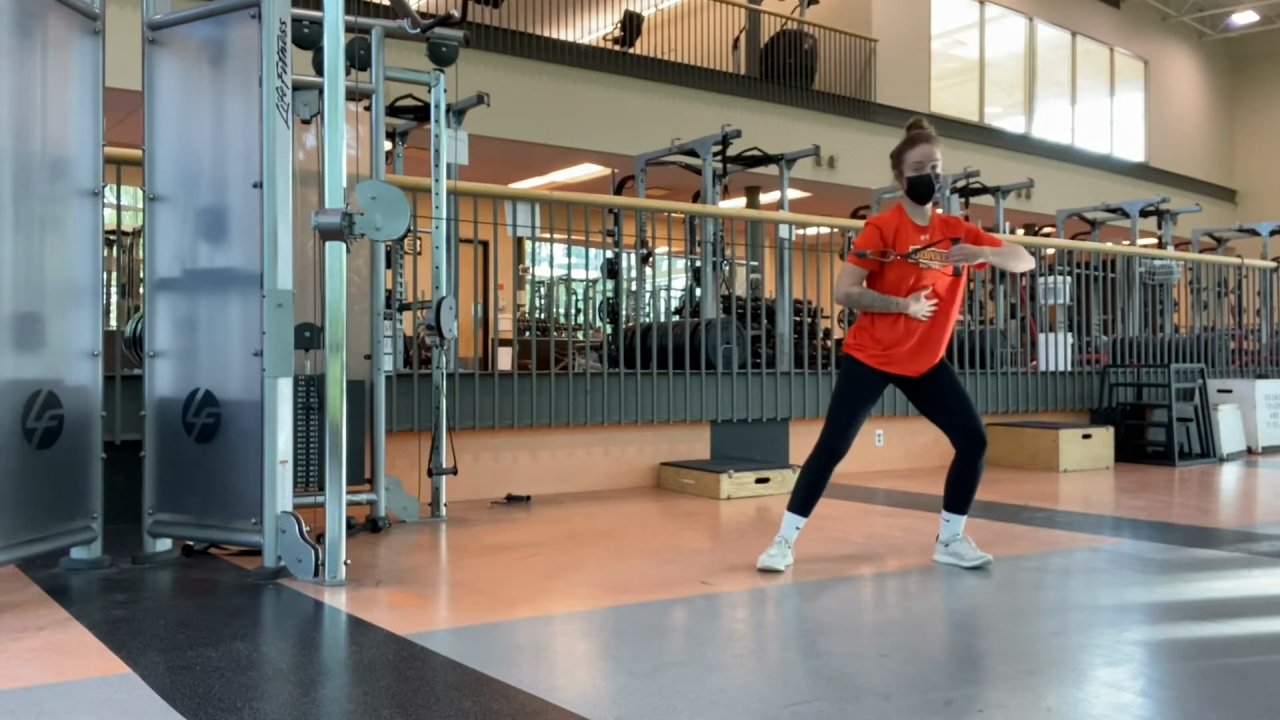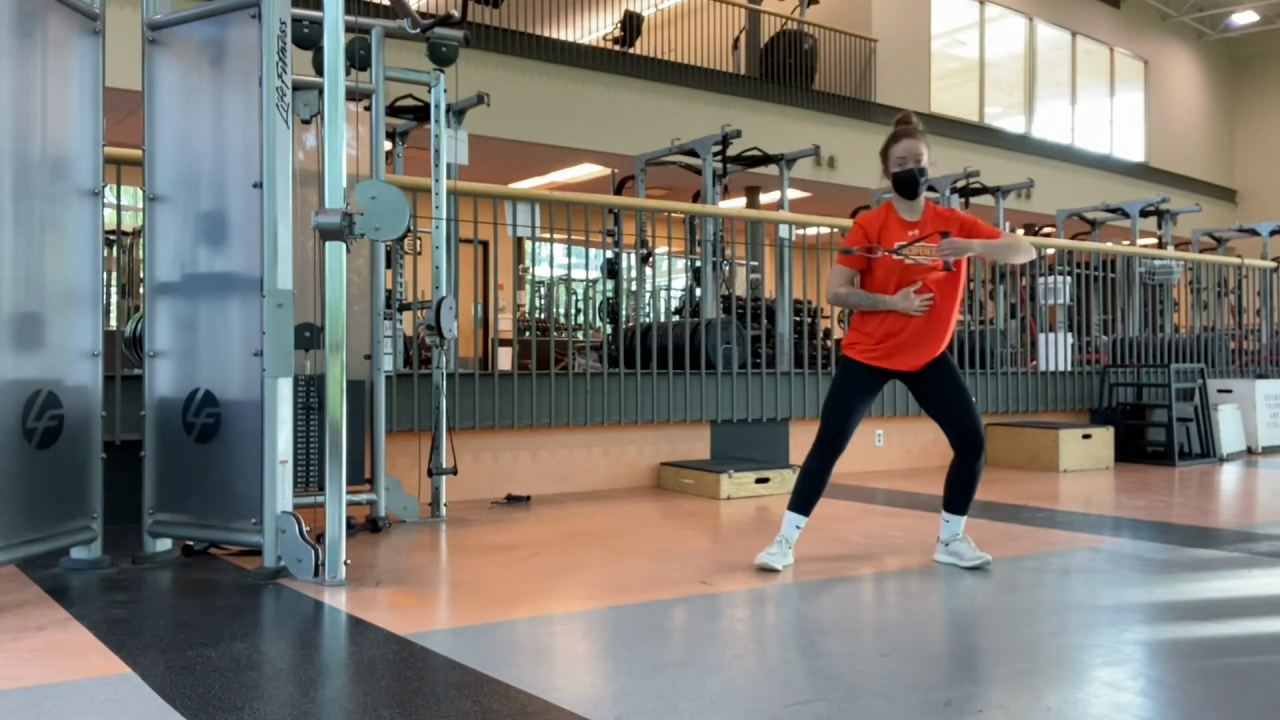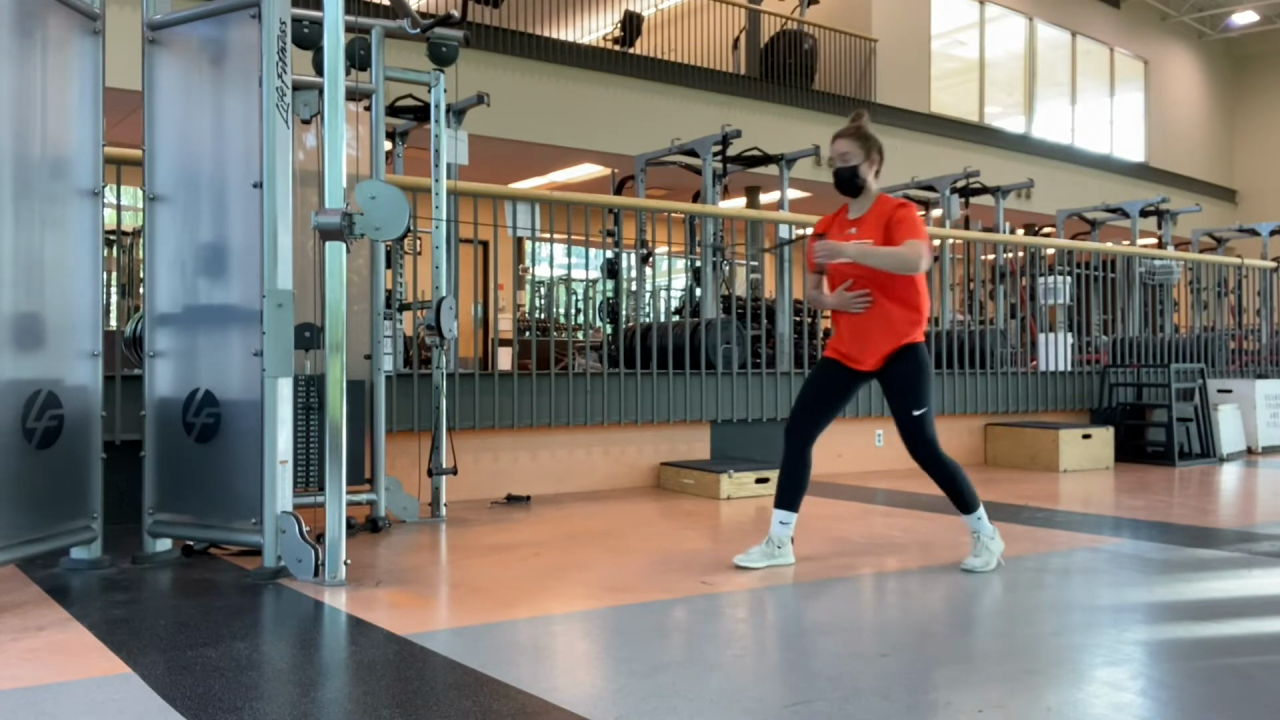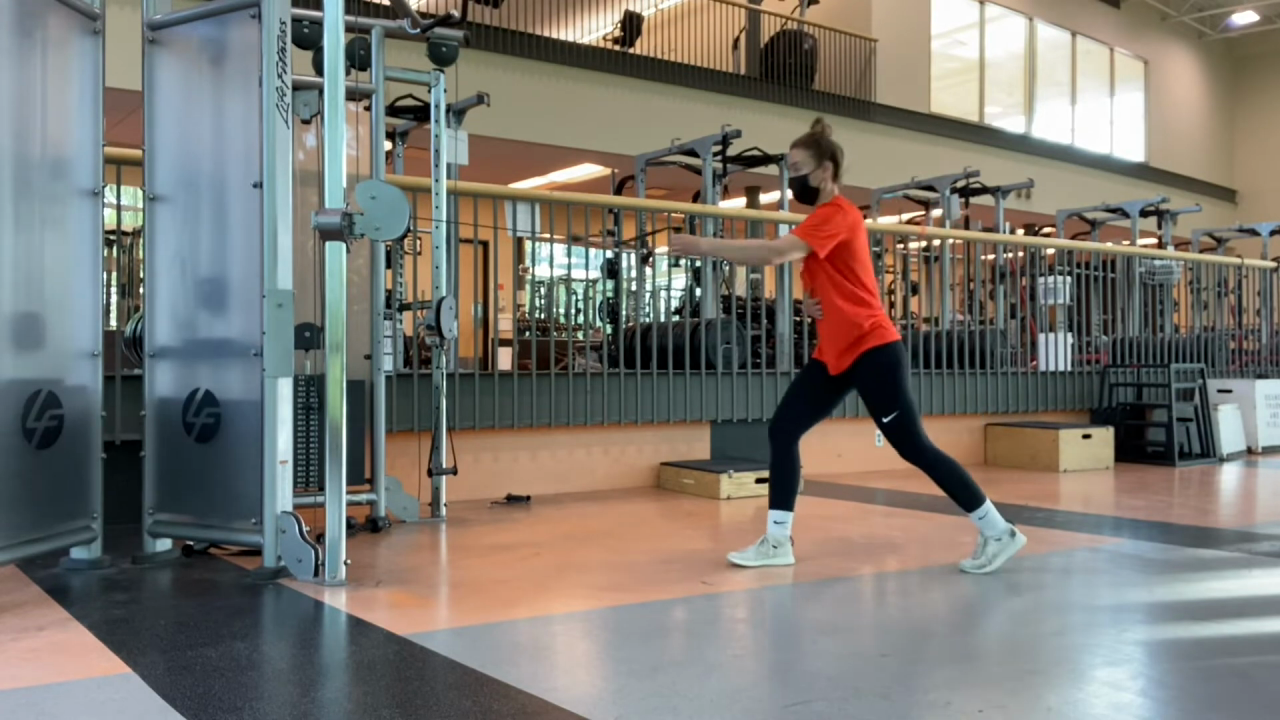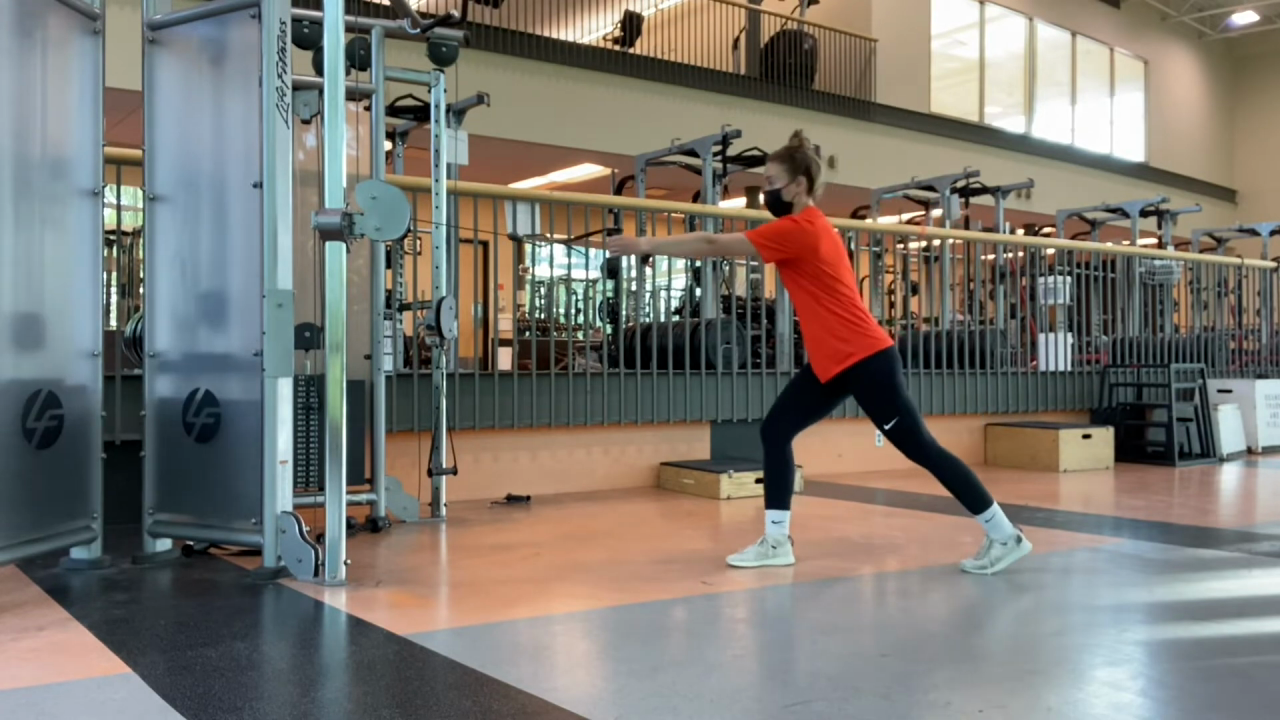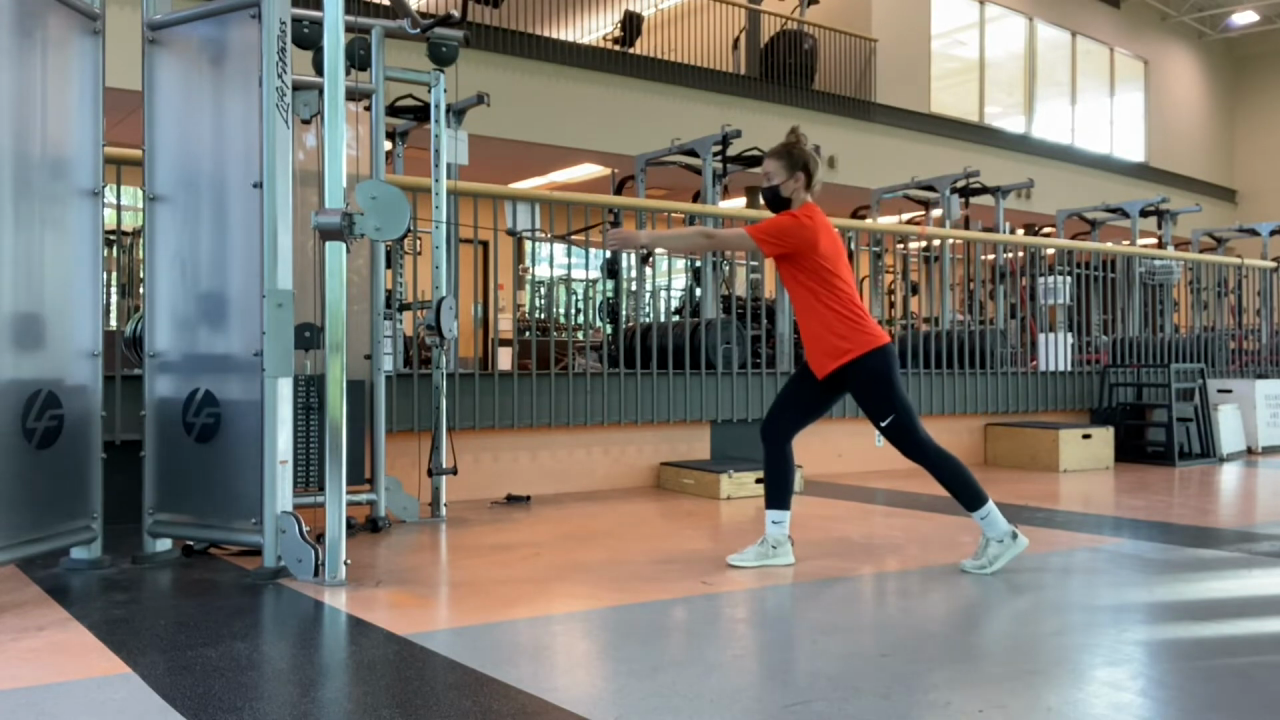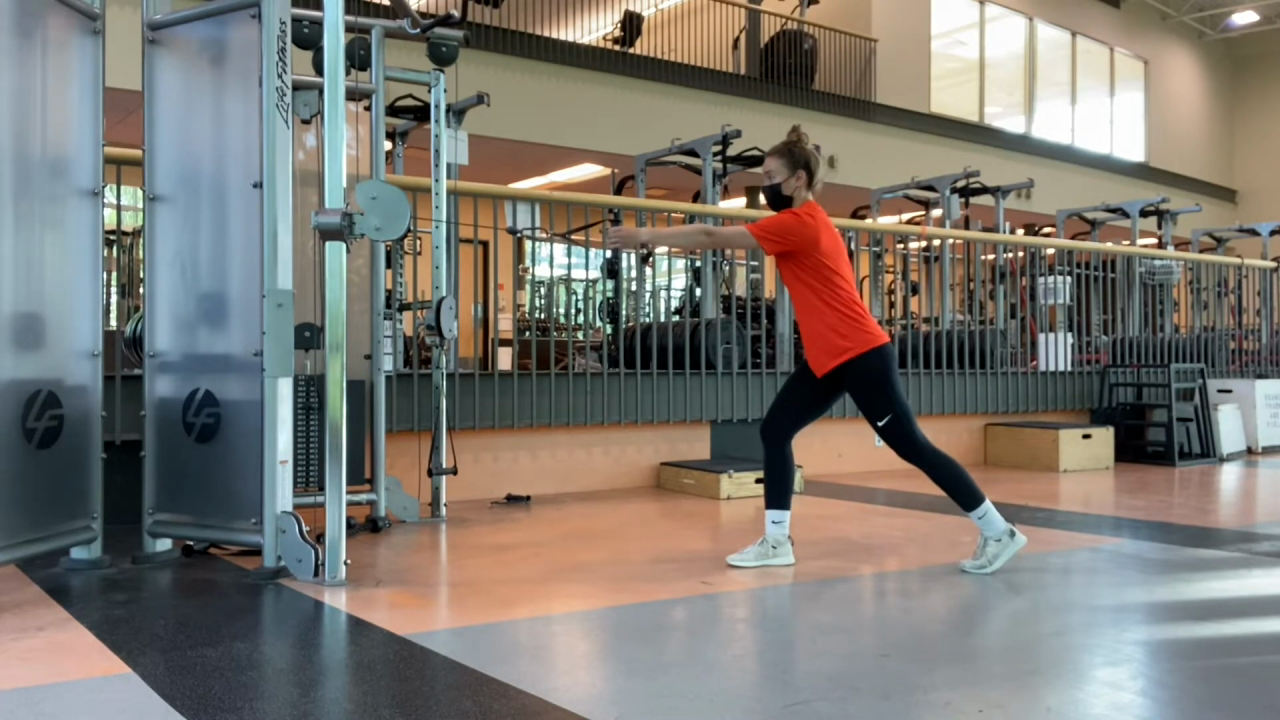
dt=0.3s
person 1, frame 1
left shoulder: (956, 230)
right shoulder: (882, 228)
left elbow: (1025, 260)
right elbow: (843, 291)
left wrist: (984, 253)
right wrist: (902, 304)
left hip: (927, 361)
right hip: (869, 357)
left knee: (973, 440)
right knee: (832, 445)
left ankle: (950, 539)
right ankle: (784, 541)
person 1, frame 2
left shoulder: (953, 223)
right shoulder: (870, 225)
left elbow: (1025, 251)
right elbow: (835, 292)
left wrist: (975, 247)
right wrist: (892, 301)
left hip: (929, 355)
right hip: (867, 354)
left knee: (971, 441)
right knee: (829, 441)
left ankle: (951, 539)
right ankle: (785, 540)
person 1, frame 3
left shoulder: (900, 212)
right shoulder: (827, 226)
left elbow: (918, 262)
right elbow: (813, 290)
left wrist: (851, 249)
right wrist: (831, 300)
left hip: (900, 347)
right hip: (844, 351)
left knee: (923, 447)
right knee: (797, 432)
left ankle: (984, 534)
right ankle: (778, 541)
person 1, frame 4
left shoulder: (838, 214)
right shoulder: (813, 223)
left elbow: (775, 252)
left wrist: (703, 245)
right wrist: (811, 307)
left hip: (872, 350)
right hip: (832, 354)
left knee: (912, 446)
right knee: (781, 431)
left ankle: (998, 532)
right ankle: (777, 541)
person 1, frame 5
left shoulder: (798, 230)
right shoulder: (804, 230)
left elbow: (714, 245)
left wrist: (643, 244)
left hip: (866, 359)
right hip: (830, 362)
left knee: (920, 448)
right knee: (774, 432)
left ankle: (1005, 535)
right ankle: (776, 541)
person 1, frame 6
left shoulder: (798, 225)
right shoulder: (801, 226)
left elbow: (713, 240)
left wrist: (642, 237)
left hip: (862, 357)
right hip: (827, 360)
left knee: (915, 445)
right knee: (774, 432)
left ankle: (1000, 533)
right ankle: (776, 541)
person 1, frame 7
left shoulder: (800, 223)
right shoulder: (801, 224)
left elbow: (713, 236)
left wrist: (644, 235)
left hip: (862, 356)
right hip: (826, 359)
left knee: (911, 446)
right knee: (774, 432)
left ankle: (998, 532)
right ankle: (776, 542)
